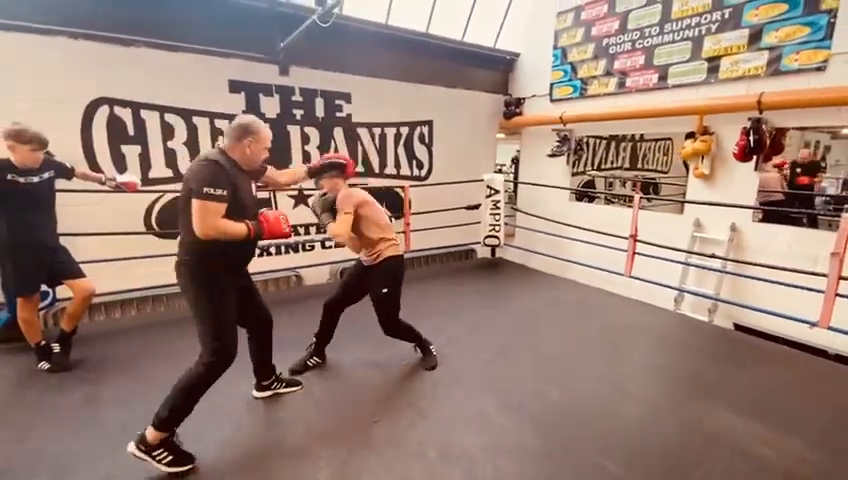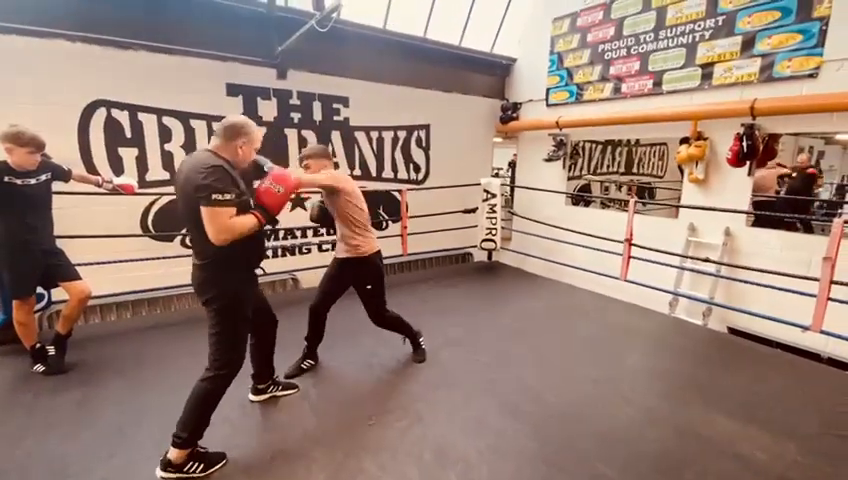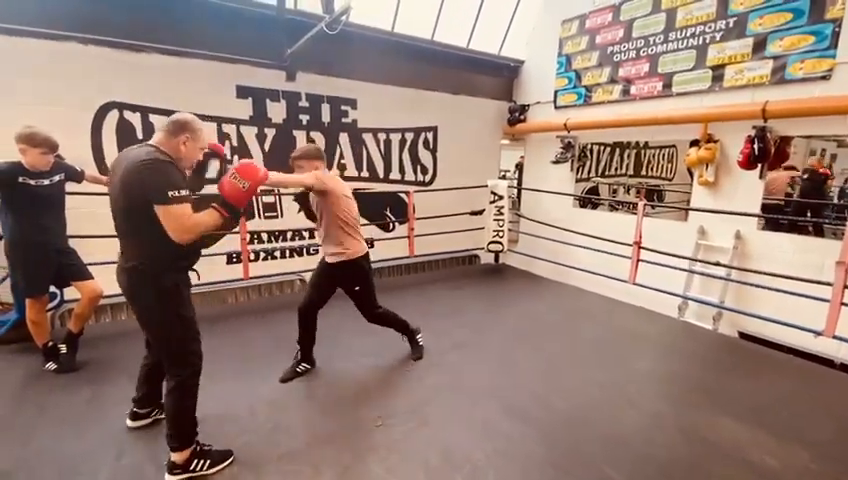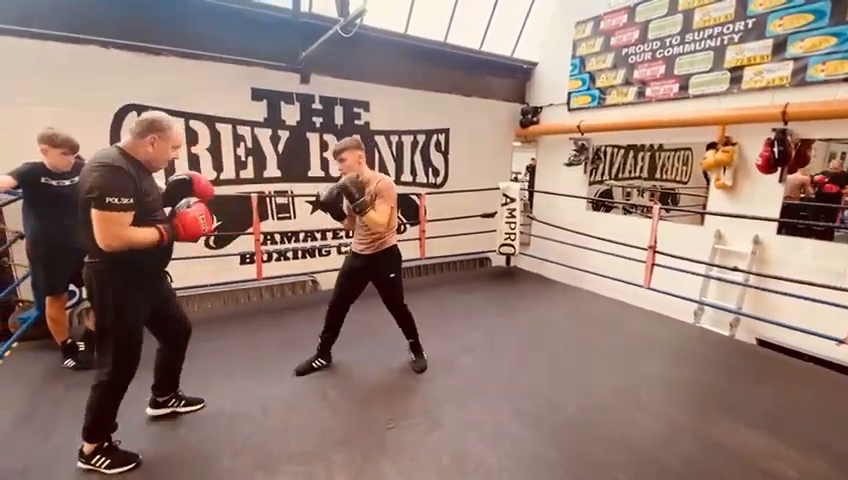
dt=0.7s
person 1, frame 1
left shoulder: (237, 167)
right shoulder: (212, 169)
left elbow: (279, 178)
right elbow: (206, 227)
left wrist: (321, 167)
right wrist: (257, 227)
left hip: (230, 269)
right hip: (205, 274)
left knee: (260, 321)
right knee: (218, 355)
left ankle: (266, 380)
right ankle: (155, 437)
person 1, frame 2
left shoulder: (195, 162)
right shoulder: (216, 173)
right elbow: (221, 232)
left wrist: (249, 192)
right wrist: (264, 212)
left hip: (225, 271)
right hip: (225, 276)
left knee: (265, 322)
right knee: (224, 363)
left ankle: (264, 383)
person 1, frame 3
left shoulder: (134, 157)
right shoulder: (159, 168)
right elbow: (182, 231)
right wrist: (229, 205)
left hip: (143, 272)
right hip: (157, 278)
left knee: (163, 345)
right knee: (185, 359)
left ankle: (144, 407)
person 1, frame 4
left shoulder: (134, 166)
right shoulder: (111, 172)
right elbow: (110, 237)
left wrist: (174, 194)
right wrist: (170, 231)
left hip: (146, 275)
right hip: (116, 283)
left knee: (177, 330)
right knee: (120, 363)
left ankle: (164, 397)
right ankle: (93, 446)
person 2, frame 1
left shoulder: (50, 166)
left elbow: (78, 172)
left wrist: (108, 180)
left hip: (51, 246)
left knee: (86, 290)
right knee: (27, 302)
left ankle: (62, 343)
right ankle: (43, 352)
person 2, frame 2
left shoulder: (46, 167)
left elbow: (74, 175)
left wrist: (104, 182)
left hip: (47, 247)
left knee: (82, 292)
right knee: (23, 304)
left ankle: (57, 345)
right ankle: (38, 355)
person 2, frame 3
left shoulder: (60, 168)
left elbow: (87, 176)
left wrist: (112, 182)
left hip: (59, 247)
right hip: (26, 250)
left knee: (93, 291)
right knee: (37, 302)
left ankle: (69, 343)
right ankle: (50, 353)
person 2, frame 4
left shoulder: (80, 169)
right shoulder: (32, 172)
left hip: (78, 246)
right hip: (46, 249)
right knee: (56, 300)
left ankle: (88, 341)
right ankle: (68, 350)
person 3, frame 1
left shoulder: (348, 196)
right shoulder: (351, 199)
left elbow: (340, 235)
right elbow: (357, 244)
left wrist: (323, 214)
left hip: (387, 262)
right hip: (368, 263)
left knee: (389, 323)
right knee: (332, 305)
left ankle: (424, 346)
right ankle: (317, 352)
person 3, frame 2
left shoulder: (333, 178)
right shoulder: (331, 187)
left elbow: (301, 180)
right wrist: (322, 213)
left hip: (365, 259)
right hip: (343, 259)
left knee: (378, 315)
right knee: (317, 307)
left ankle: (414, 338)
right ankle: (310, 355)
person 3, frame 3
left shoulder: (326, 180)
right shoulder: (324, 187)
left elbow: (285, 181)
right wrist: (313, 210)
left hip: (353, 261)
right hip: (330, 261)
left knee: (371, 311)
right knee: (306, 309)
left ankle: (411, 333)
right ankle: (305, 358)
person 3, frame 4
left shoulder: (383, 184)
right shoulder: (348, 184)
left elbow: (380, 226)
left wrist: (358, 201)
right wrist: (337, 211)
left hip: (384, 255)
right hip: (357, 255)
left knee: (397, 306)
right knee: (337, 305)
left ankle: (417, 350)
right ankle: (323, 354)
